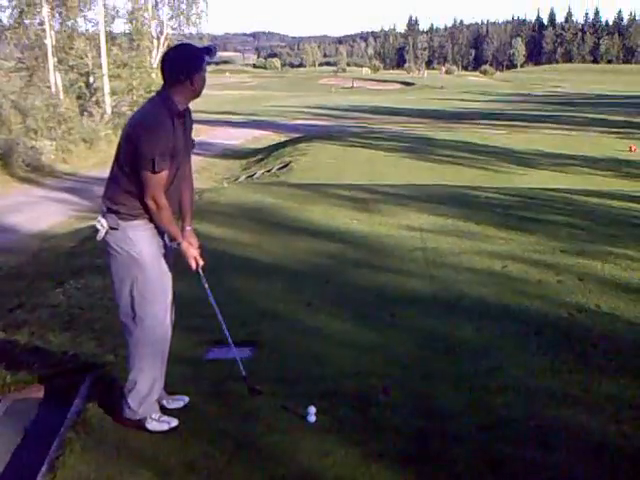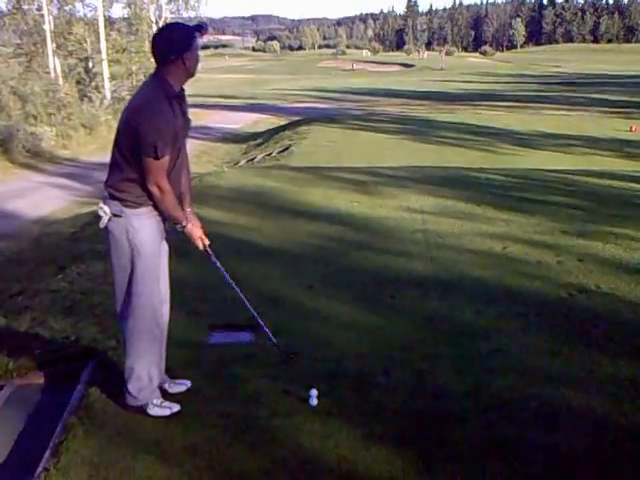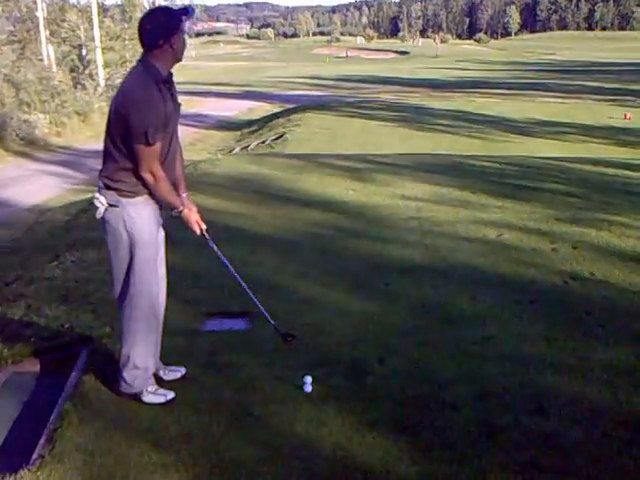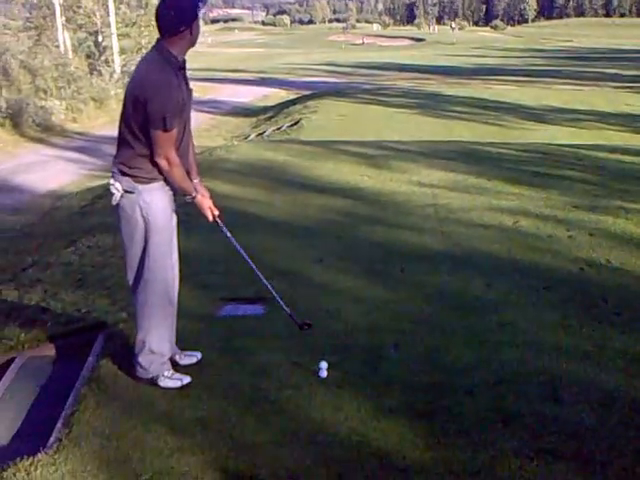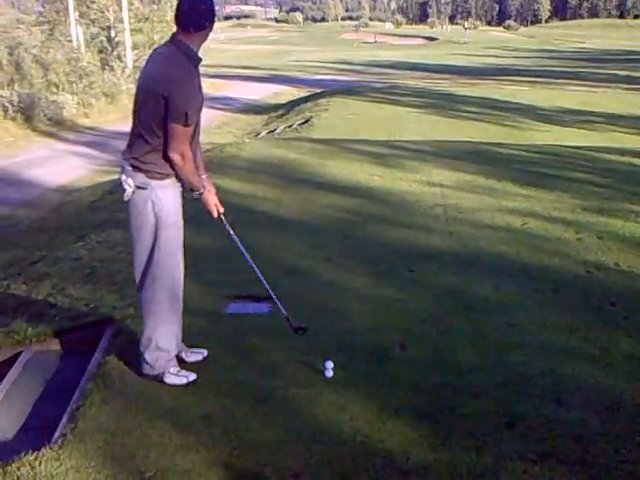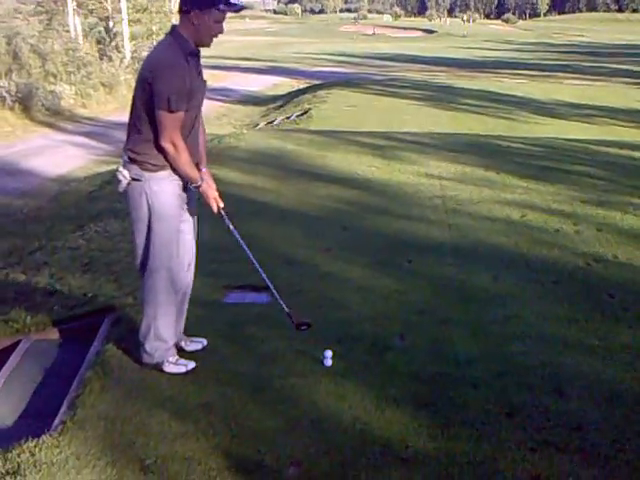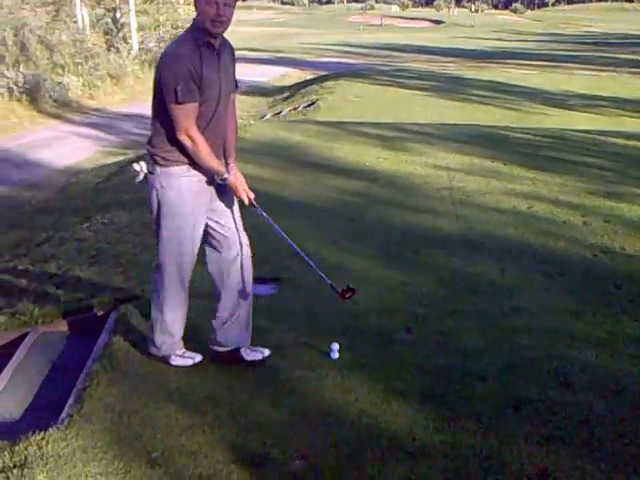
dt=0.4s
person 1, frame 1
left shoulder: (181, 115)
right shoulder: (154, 123)
left elbow: (184, 173)
right elbow: (153, 198)
left wrist: (188, 229)
right wrist: (180, 241)
left hip: (151, 224)
right hip: (130, 226)
left knee: (161, 314)
right knee: (150, 319)
left ankle: (153, 391)
right ankle: (139, 406)
person 1, frame 2
left shoulder: (175, 95)
right shoulder: (153, 108)
left elbow: (180, 156)
right elbow: (156, 183)
left wrist: (189, 210)
right wrist: (184, 224)
left hip: (150, 210)
right hip: (133, 213)
left knee: (156, 300)
right knee: (145, 305)
left ankle: (155, 375)
right ankle: (140, 391)
person 1, frame 3
left shoulder: (162, 80)
right shoulder: (143, 94)
left elbow: (172, 142)
right elbow: (149, 170)
left wrist: (185, 195)
right wrist: (181, 209)
left hip: (145, 199)
right hip: (129, 203)
left knee: (152, 288)
right knee: (142, 292)
left ankle: (149, 363)
right ankle: (135, 379)
person 1, frame 4
left shoulder: (170, 65)
right shoulder: (161, 81)
left elbow: (181, 132)
right elbow: (164, 156)
left wrist: (196, 180)
right wrist: (193, 194)
left hip: (155, 184)
right hip: (143, 188)
left knee: (165, 273)
right knee: (155, 278)
left ankle: (165, 347)
right ankle: (151, 362)
person 1, frame 5
left shoulder: (167, 55)
right shoulder: (183, 77)
right elbow: (177, 152)
left wrist: (204, 177)
right wrist: (201, 191)
left hip: (156, 178)
right hip: (154, 183)
left knee: (169, 270)
right knee: (161, 274)
left ankle: (170, 344)
right ankle: (157, 360)
person 1, frame 6
left shoulder: (186, 54)
right shoulder: (169, 63)
right elbow: (169, 142)
left wrist: (204, 171)
right wrist: (200, 183)
left hip: (173, 174)
right hip: (154, 177)
left knee: (182, 259)
right knee: (163, 266)
left ankle: (172, 332)
right ankle: (158, 348)
person 1, frame 7
left shoulder: (225, 51)
right shoulder: (178, 57)
right elbow: (187, 134)
left wrist: (232, 165)
right wrist: (227, 175)
left hip: (211, 171)
right hip: (177, 175)
left knee: (234, 252)
right knee: (176, 264)
left ankle: (229, 340)
right ankle: (166, 342)
